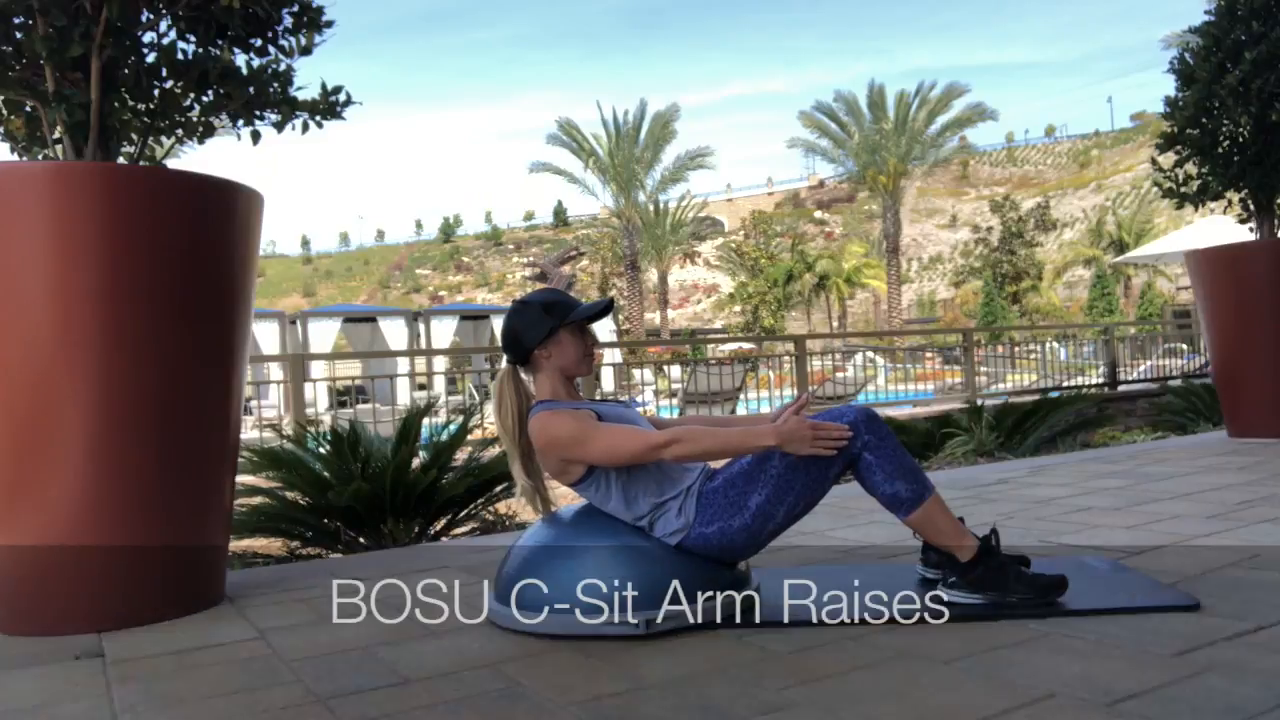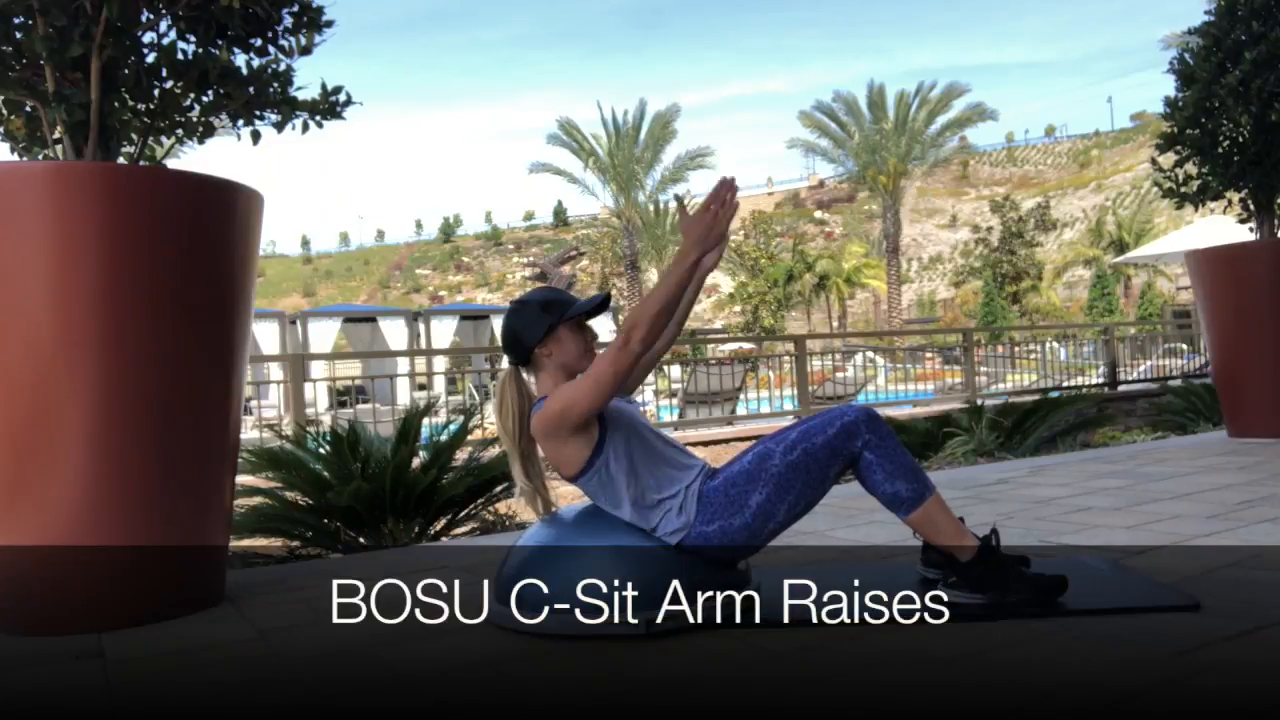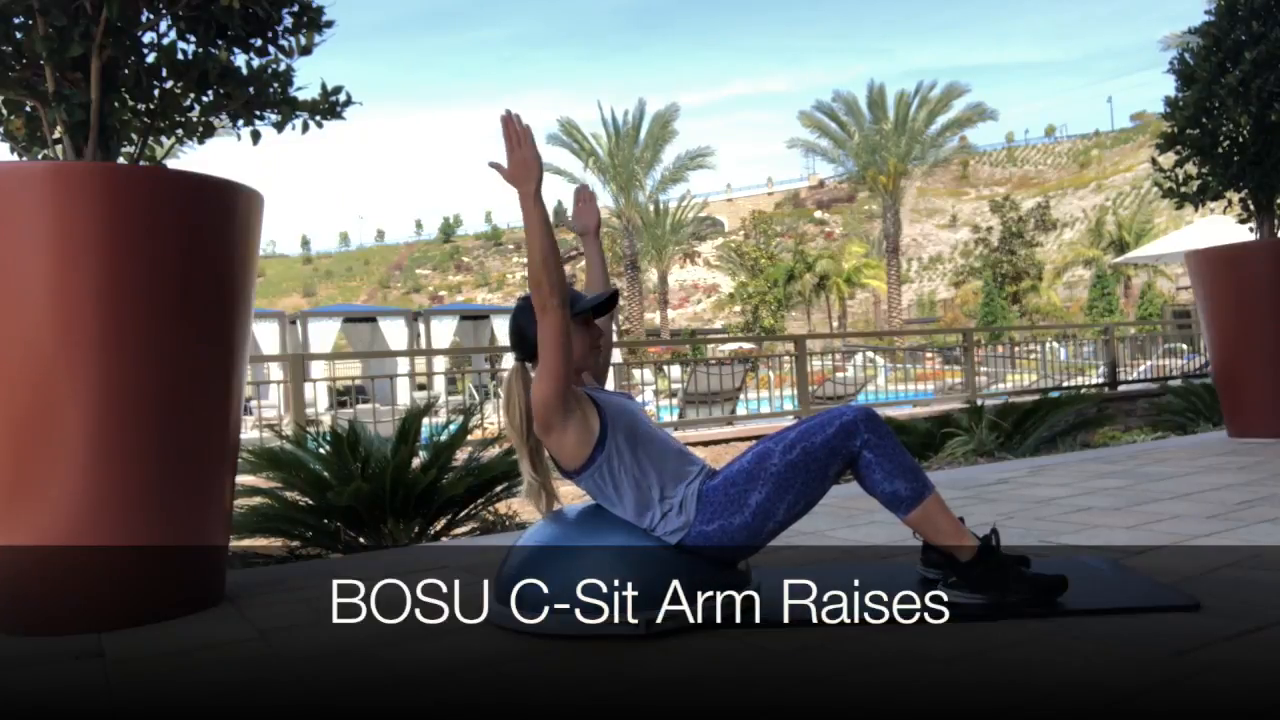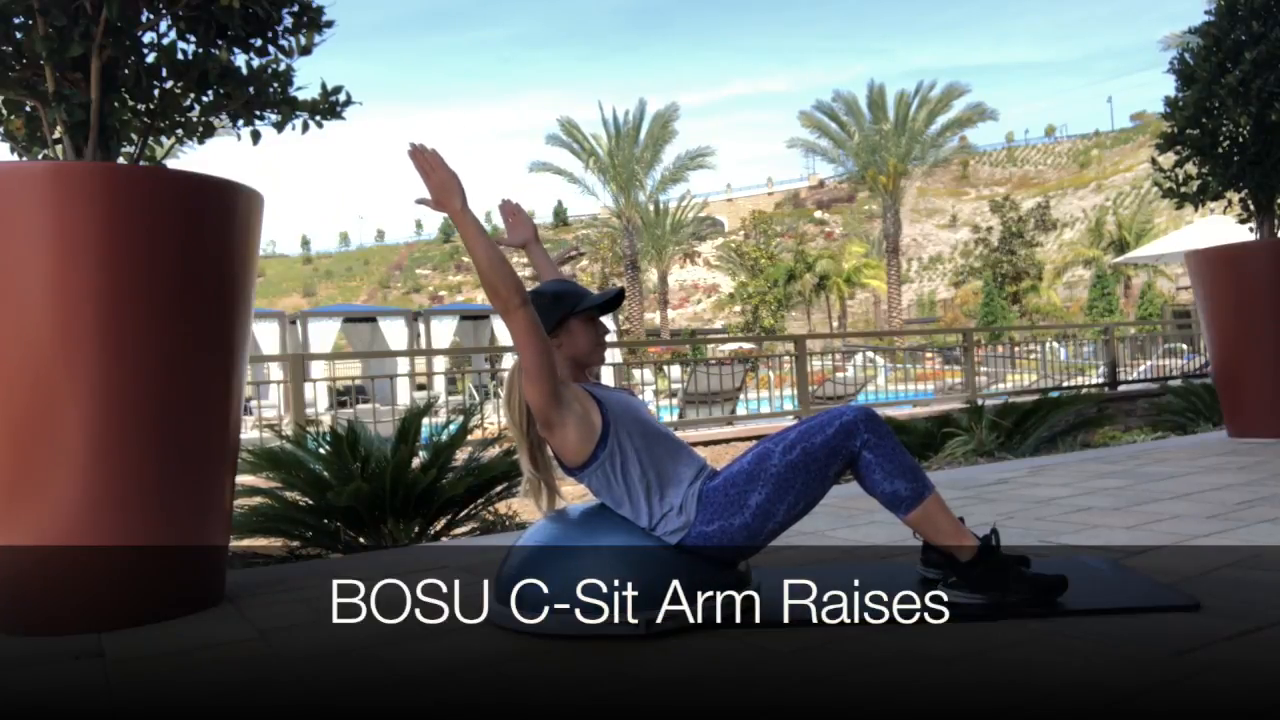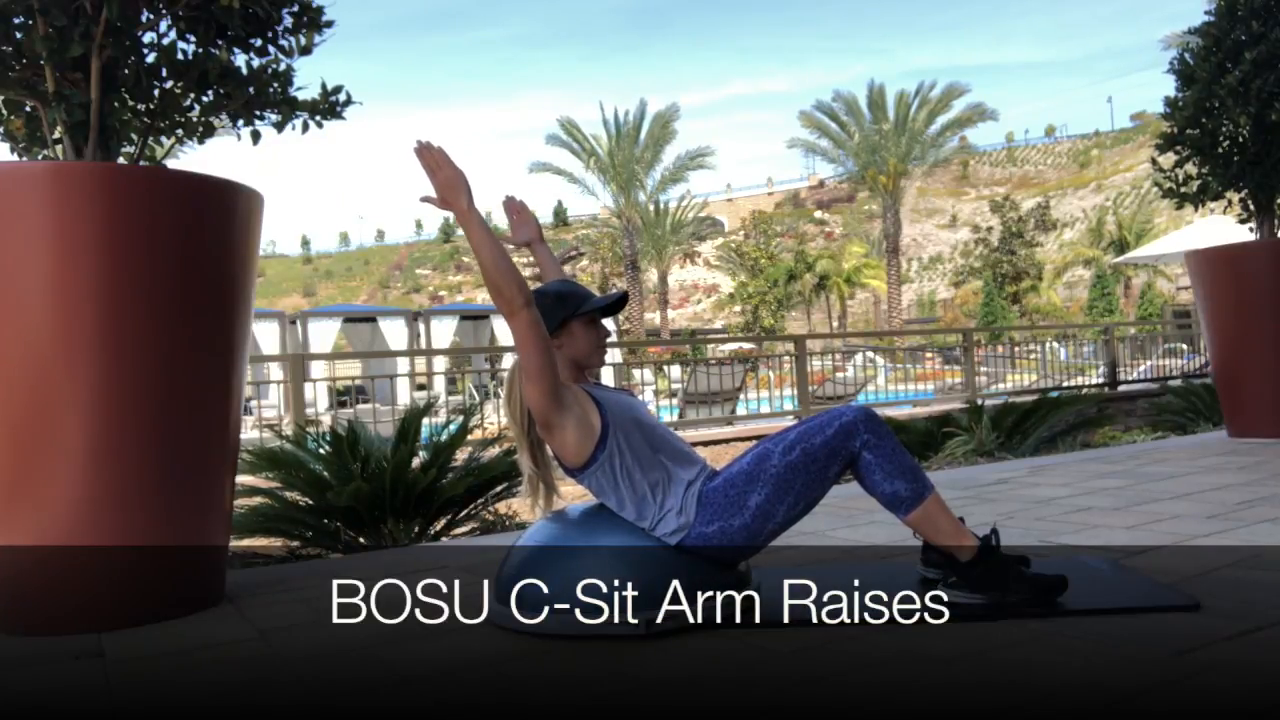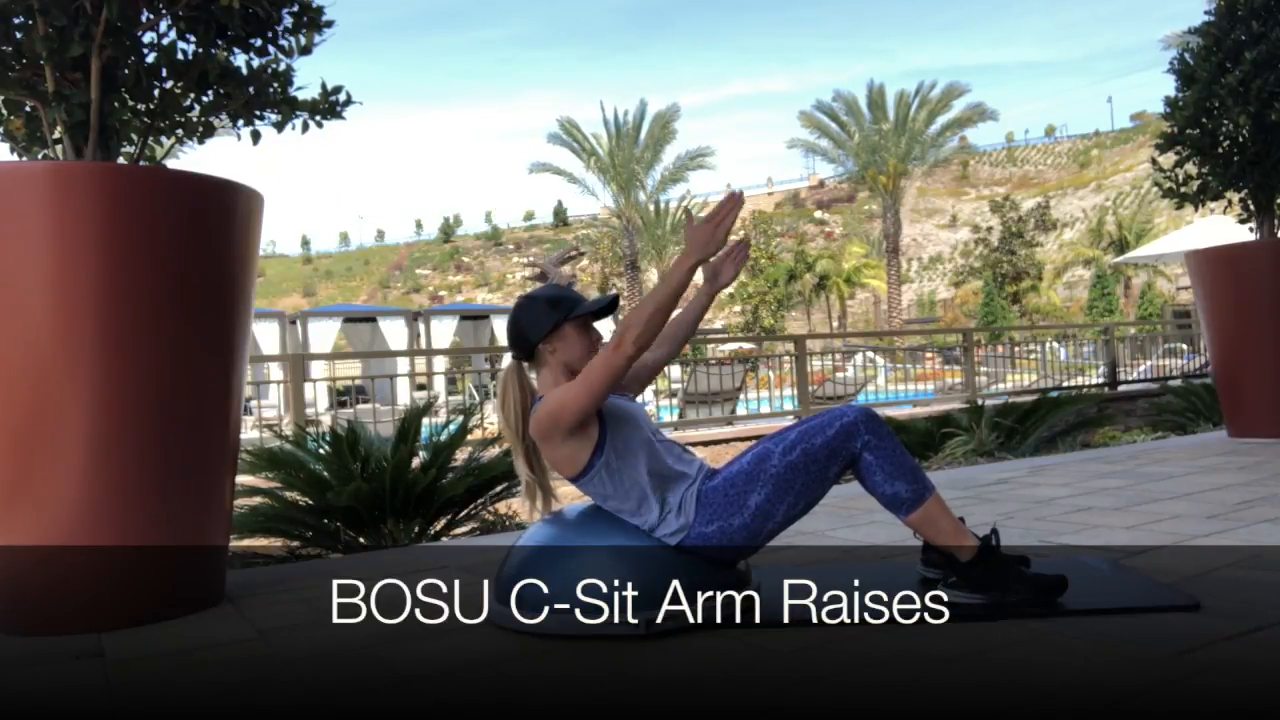
dt=0.4s
person 1, frame 1
left shoulder: (580, 411)
right shoulder: (550, 427)
left elbow: (679, 423)
right elbow: (663, 447)
left wrist: (768, 420)
right wrist: (771, 438)
left hip: (708, 501)
right hip: (701, 523)
left knee: (852, 427)
right knee: (857, 428)
left ankle: (950, 550)
right ankle: (974, 565)
person 1, frame 2
left shoulder: (591, 398)
right shoulder: (554, 419)
left elbow: (656, 341)
right elbow: (630, 343)
left wrist: (701, 268)
right wrist: (688, 252)
left hip: (709, 510)
right hip: (702, 527)
left knee: (855, 427)
right knee: (858, 429)
left ankle: (953, 554)
right ankle: (972, 564)
person 1, frame 3
left shoulder: (583, 393)
right shoulder: (555, 410)
left elbow: (596, 312)
right elbow: (550, 306)
left wrist: (591, 237)
right wrist: (530, 191)
left hip: (708, 506)
right hip: (703, 523)
left knee: (853, 426)
right knee: (857, 428)
left ankle: (953, 550)
right ankle: (971, 562)
person 1, frame 4
left shoulder: (581, 392)
right shoulder: (555, 406)
left elbow: (563, 308)
right elbow: (516, 308)
left wrist: (532, 244)
right wrist: (459, 210)
left hip: (710, 507)
right hip: (706, 522)
left knee: (853, 427)
right knee: (858, 426)
left ankle: (954, 551)
right ankle: (971, 561)
person 1, frame 5
left shoulder: (581, 395)
right shoulder: (556, 409)
left elbow: (566, 309)
right elbow: (519, 307)
left wrist: (537, 243)
right wrist: (464, 207)
left hip: (711, 507)
right hip: (706, 522)
left knee: (851, 427)
right knee: (856, 427)
left ankle: (956, 553)
right ankle: (972, 562)
person 1, frame 6
left shoulder: (585, 405)
right shoulder: (552, 417)
left elbow: (660, 353)
right elbow: (628, 345)
left wrist: (710, 286)
right wrist: (687, 258)
left hip: (709, 499)
right hip: (702, 521)
left knee: (852, 423)
right knee: (857, 427)
left ankle: (952, 551)
right ankle: (972, 565)
